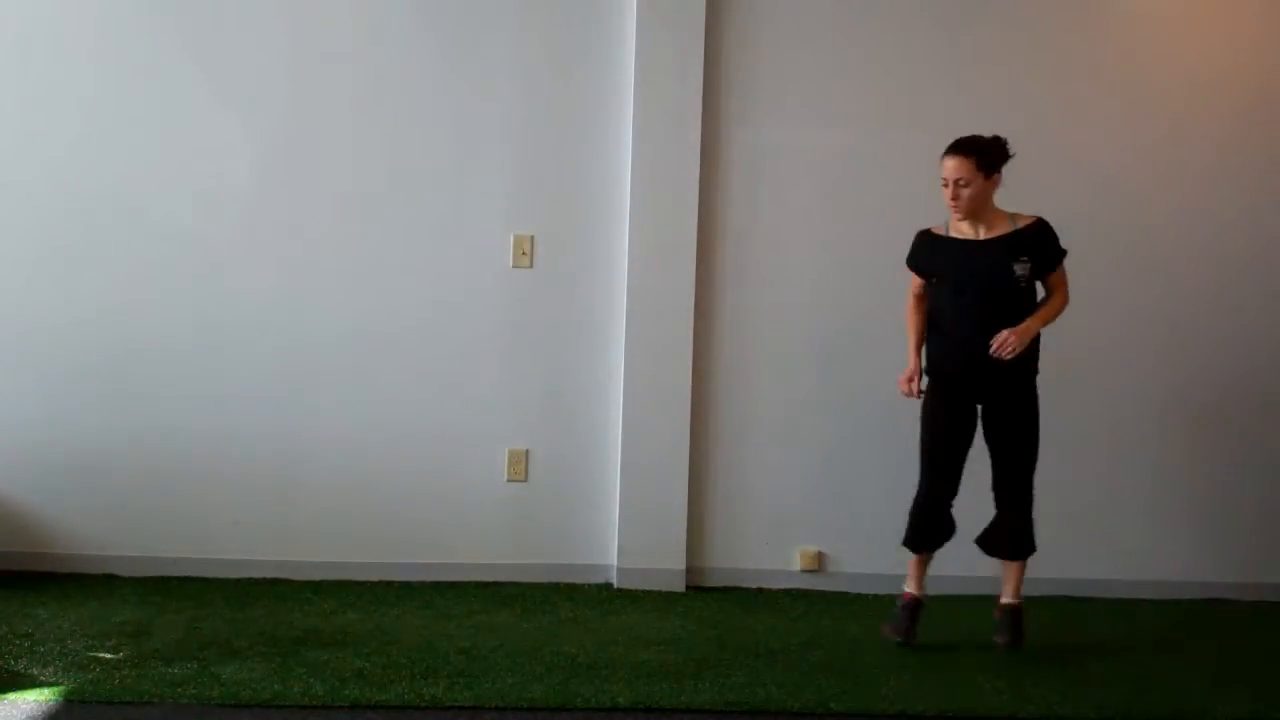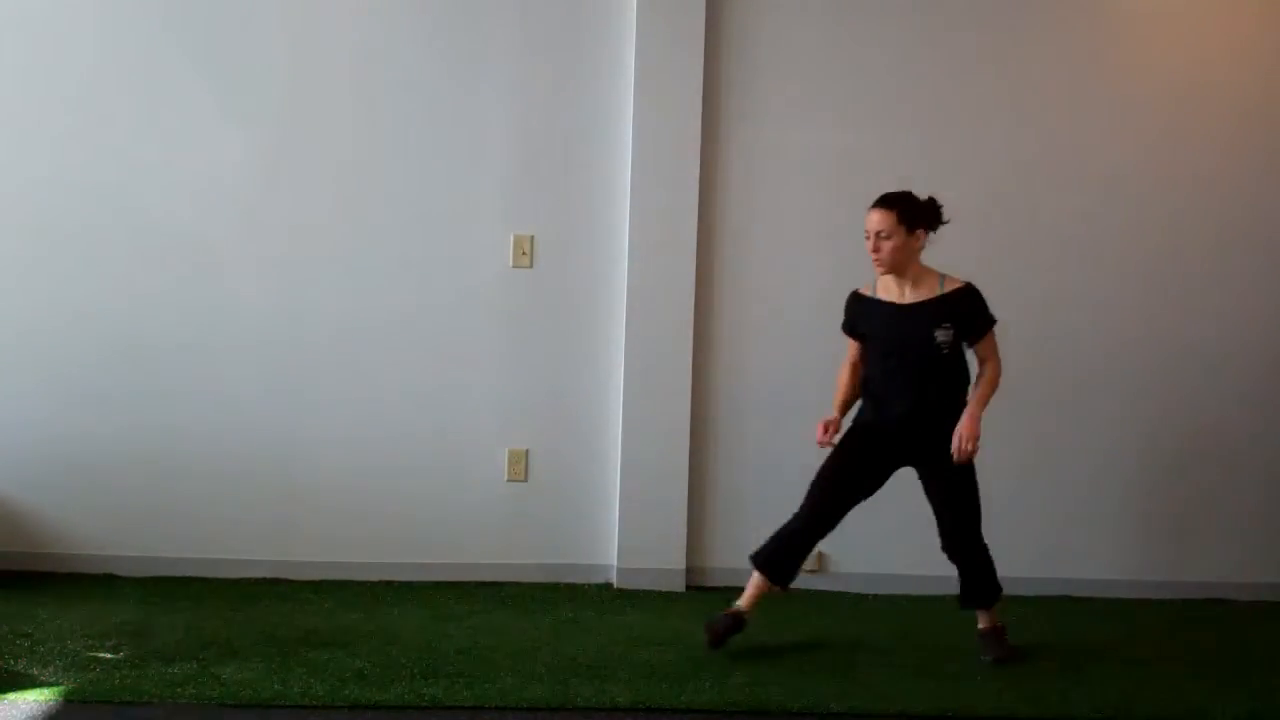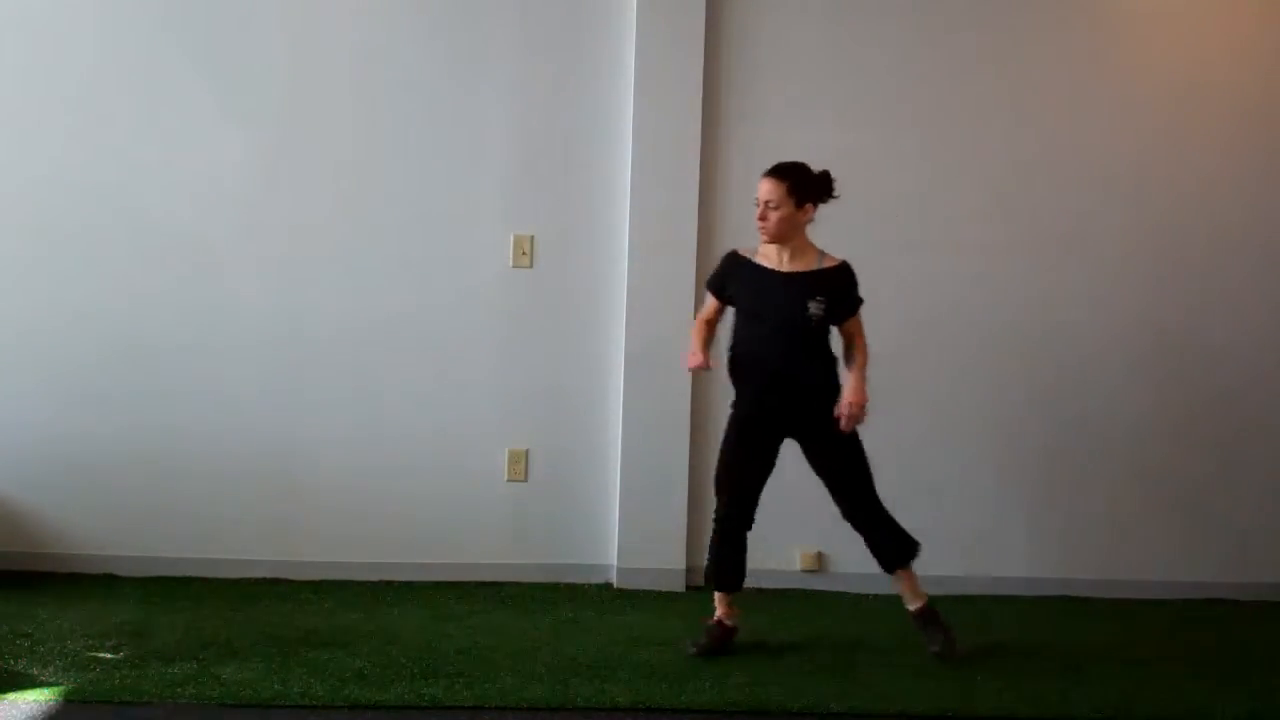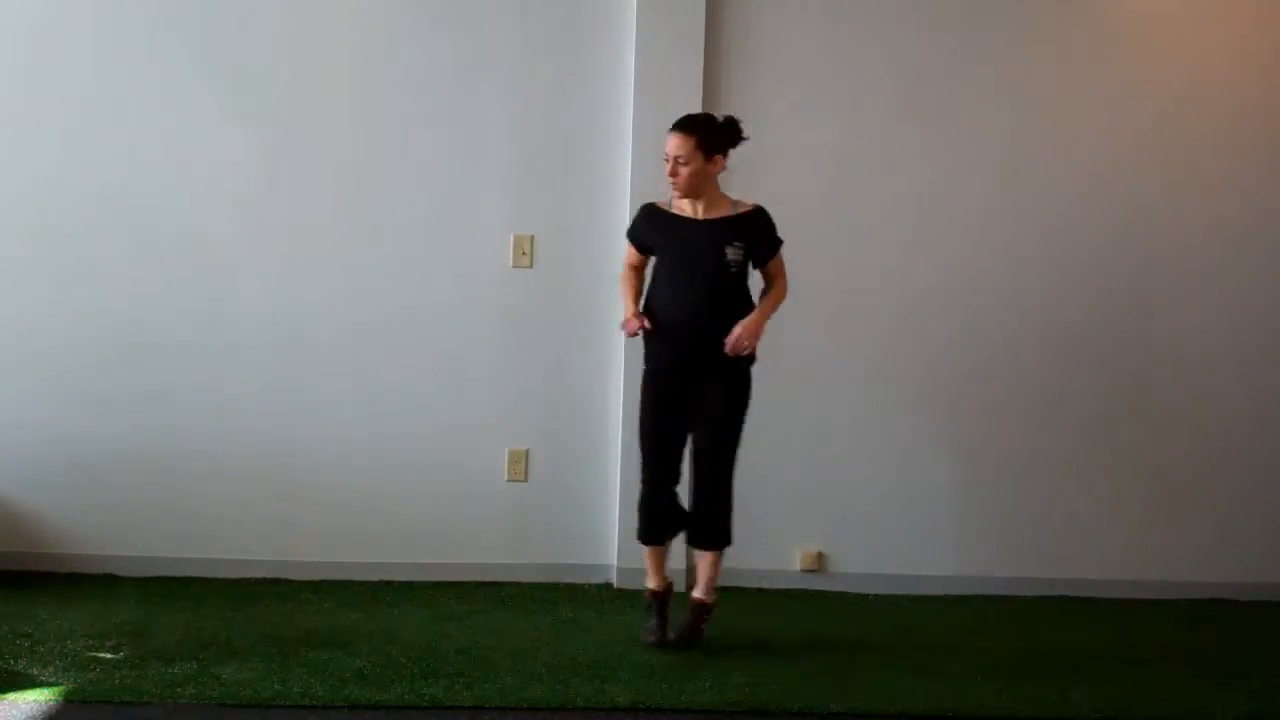
dt=0.2s
person 1, frame 1
left shoulder: (1033, 234)
right shoulder: (933, 243)
left elbow: (1059, 293)
right elbow: (916, 298)
left wrist: (1026, 329)
right wrist: (914, 357)
left hip: (1013, 379)
right hip: (952, 375)
left knee: (1014, 488)
right knee: (936, 483)
left ankle: (1010, 603)
right ankle: (912, 595)
person 1, frame 2
left shoulder: (959, 298)
right shoulder: (865, 300)
left elbow: (991, 363)
left wrist: (972, 415)
right wrist: (837, 413)
left hip: (940, 437)
right hip: (876, 427)
left knee: (962, 537)
right knee: (814, 516)
left ankle: (988, 624)
right ankle: (740, 610)
person 1, frame 3
left shoulder: (834, 274)
right shoulder: (739, 267)
left elbow: (855, 339)
right elbow: (705, 319)
left wrist: (856, 384)
right wrist: (698, 350)
left hip: (820, 406)
right hip: (757, 405)
left knee: (864, 509)
right knee: (732, 508)
left ankle: (920, 607)
right ankle: (723, 619)
person 1, frame 4
left shoulder: (751, 222)
right shoulder: (655, 220)
left elbow: (777, 283)
right elbow: (632, 268)
left wrist: (755, 321)
right wrist: (631, 307)
left hip: (726, 366)
right hip: (671, 360)
left knee: (711, 476)
right knee: (659, 474)
left ankle: (703, 599)
right ankle: (656, 589)
